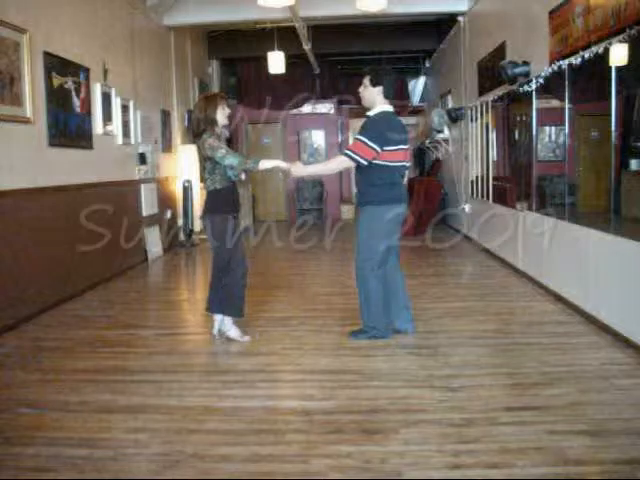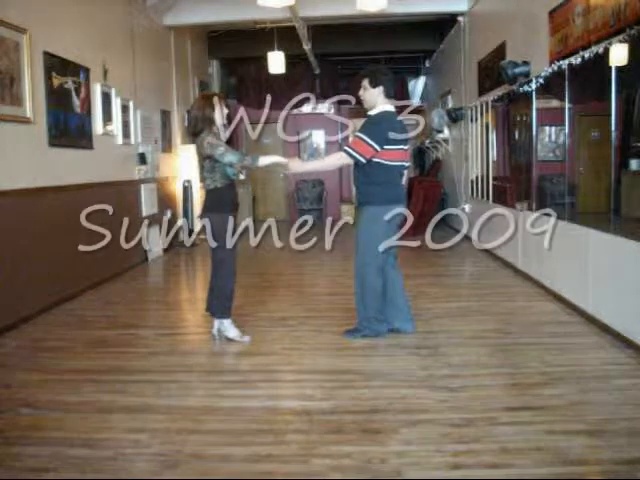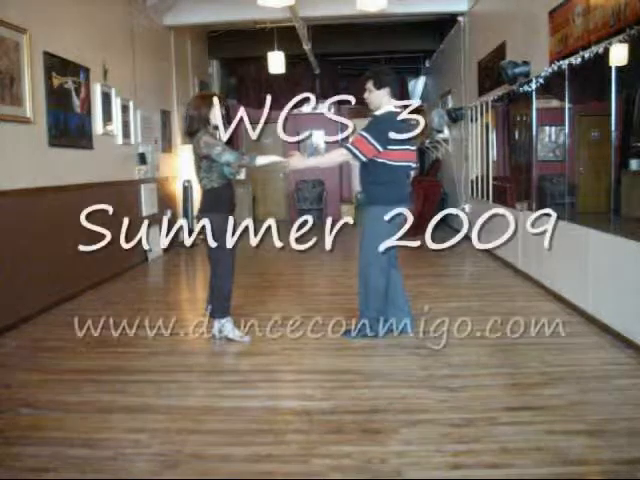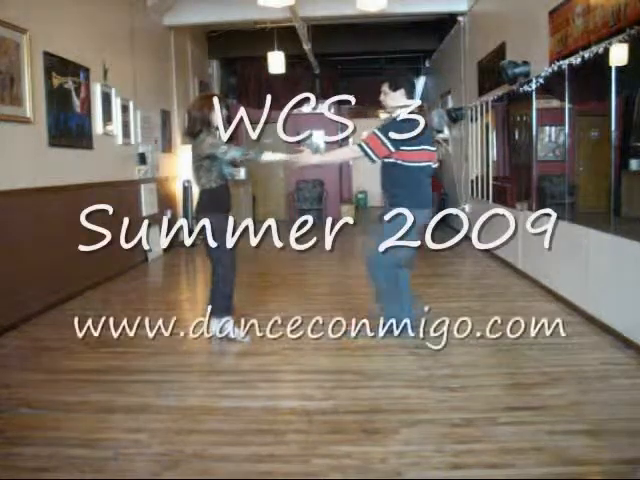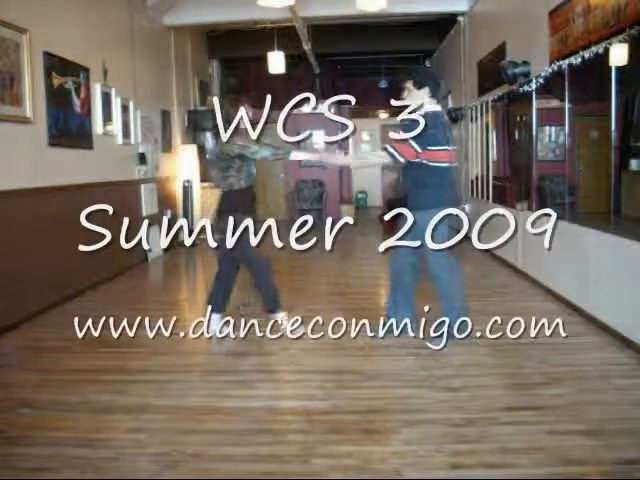
dt=0.4s
person 1, frame 1
left shoulder: (376, 124)
right shoulder: (397, 124)
left elbow: (347, 160)
left wrist: (304, 170)
left hip: (378, 206)
right hip: (395, 203)
left knee: (368, 265)
right knee: (388, 262)
left ankle: (376, 325)
right ankle: (400, 320)
person 1, frame 2
left shoulder: (377, 123)
right shoulder: (397, 124)
left elbow: (345, 157)
left wrist: (302, 166)
left hip: (377, 206)
right hip: (392, 203)
left knee: (368, 264)
right knee: (386, 262)
left ankle: (371, 324)
right ankle: (399, 320)
person 1, frame 3
left shoulder: (383, 123)
right shoulder: (404, 124)
left elbow: (345, 154)
left wrist: (303, 162)
left hip: (383, 205)
right hip: (397, 203)
left knee: (372, 262)
right knee: (387, 261)
left ankle: (370, 323)
right ankle: (398, 319)
person 1, frame 4
left shoulder: (398, 126)
right shoulder: (423, 125)
left elbow: (355, 152)
left wrist: (314, 159)
left hip: (406, 207)
right hip: (418, 204)
left knee: (379, 259)
right knee: (397, 261)
left ankle: (397, 318)
right ankle: (400, 318)
person 1, frame 5
left shoulder: (425, 124)
right shoulder: (434, 121)
left elbow: (388, 156)
left wrist: (347, 160)
right wrist: (398, 173)
left hip: (433, 208)
right hip: (418, 207)
left knee: (440, 264)
right knee: (401, 261)
left ankle: (456, 324)
right ankle: (400, 318)
person 2, frame 1
left shoulder: (215, 138)
right shoulder: (210, 140)
left elbow: (232, 169)
right elbow: (240, 163)
right wrist: (277, 163)
left hip: (224, 211)
right hip: (219, 213)
left knee: (224, 266)
right knee: (236, 265)
left ankle: (219, 322)
right ankle: (227, 323)
person 2, frame 2
left shoulder: (213, 138)
right shoulder: (208, 139)
left elbow: (233, 165)
right elbow: (240, 159)
right wrist: (276, 159)
left hip: (223, 209)
right hip: (217, 211)
left knee: (222, 266)
right knee: (226, 266)
left ankle: (219, 322)
right ankle: (224, 323)
person 2, frame 3
left shoulder: (210, 138)
right shoulder: (204, 139)
left elbow: (229, 167)
right elbow: (237, 158)
right wrist: (274, 158)
left hip: (221, 209)
right hip: (215, 211)
left knee: (223, 265)
right knee: (223, 265)
left ankle: (219, 321)
right ankle: (222, 323)
person 2, frame 4
left shoulder: (206, 139)
right shoulder: (207, 140)
right elbow: (242, 154)
right wrist: (284, 156)
left hip: (214, 209)
right hip: (213, 211)
left knee: (223, 265)
right knee: (224, 266)
left ankle: (218, 321)
right ankle: (223, 322)
person 2, frame 5
left shoulder: (225, 142)
right shoulder: (235, 142)
right elbow: (271, 152)
left hip: (230, 211)
right hip: (238, 212)
left knee: (228, 266)
right knee: (260, 265)
left ankle: (215, 322)
right ankle: (278, 317)
